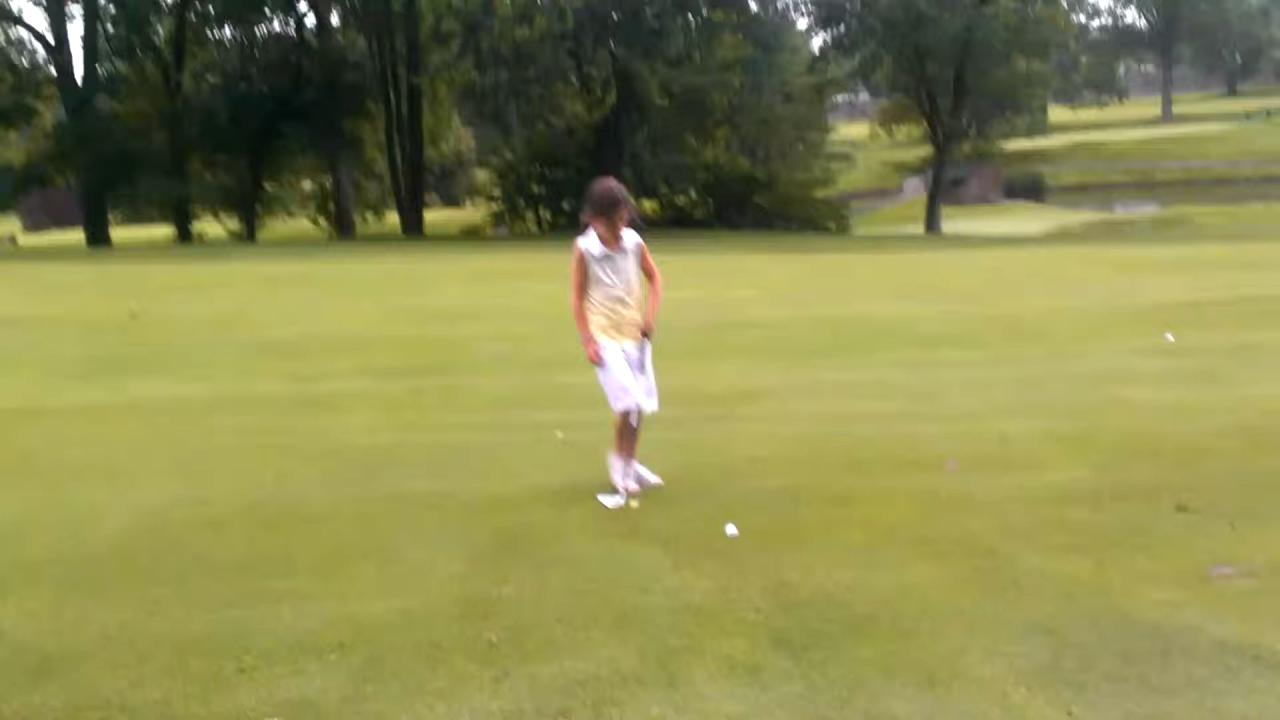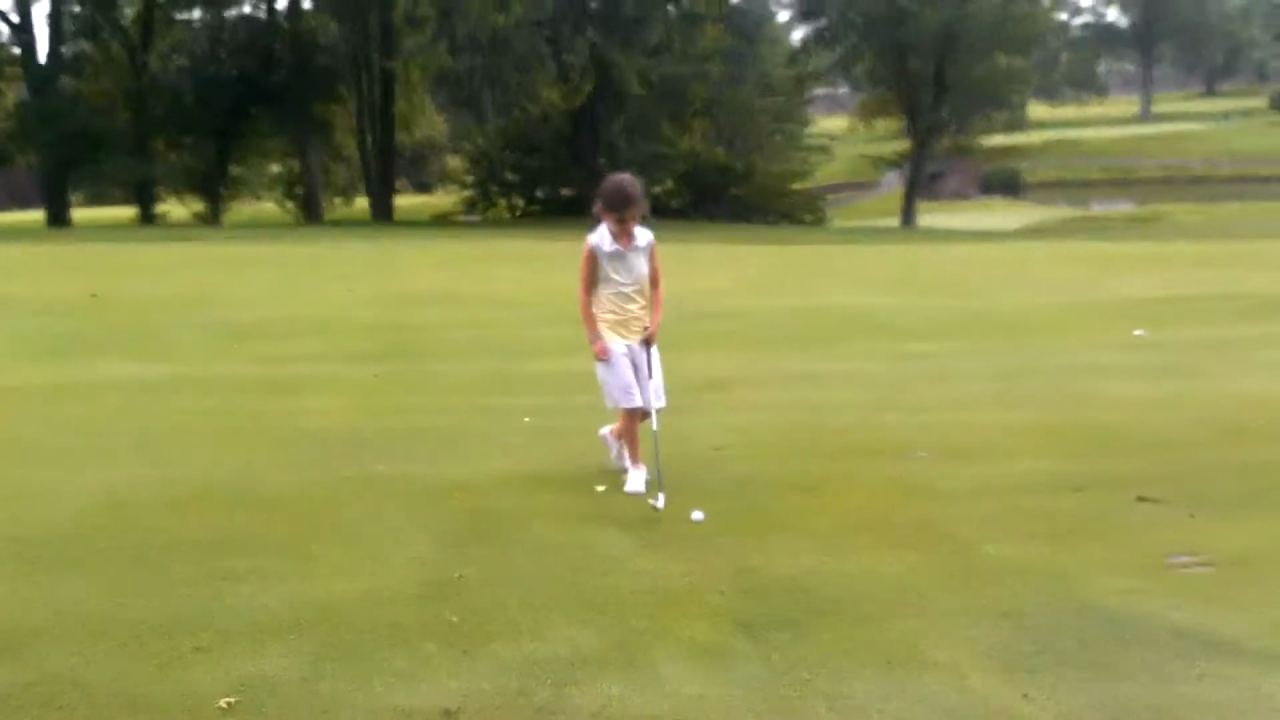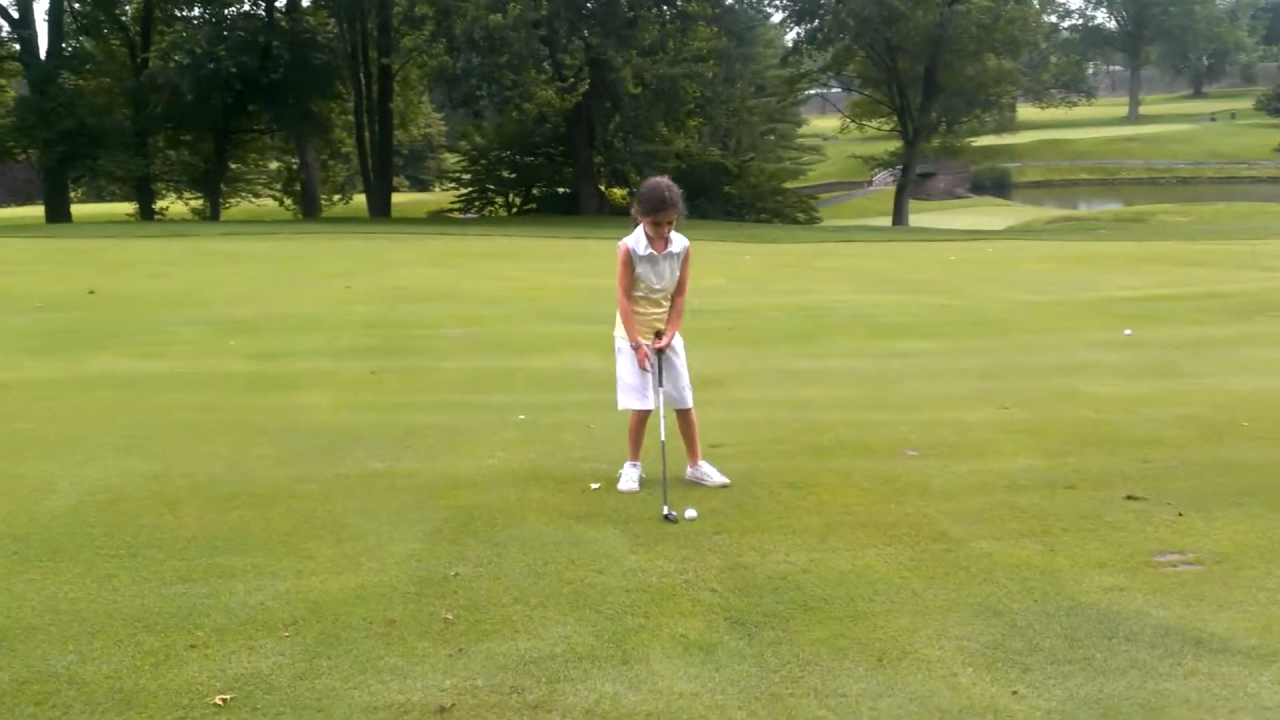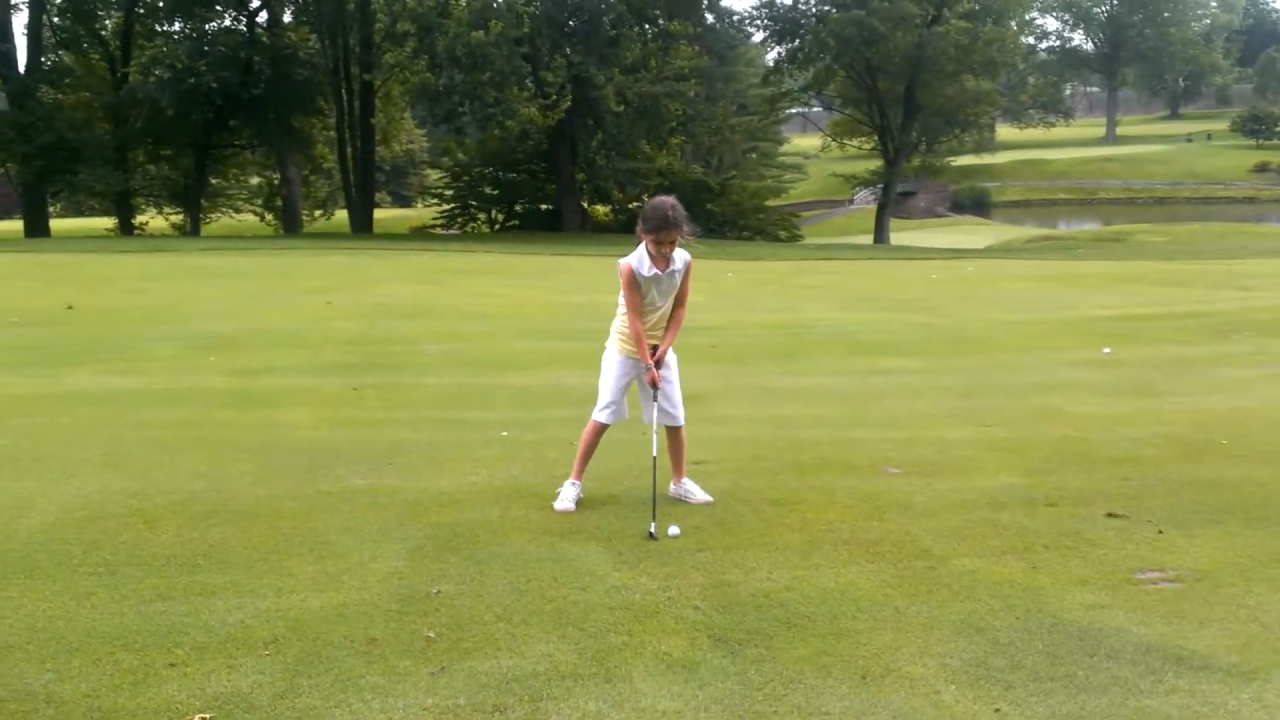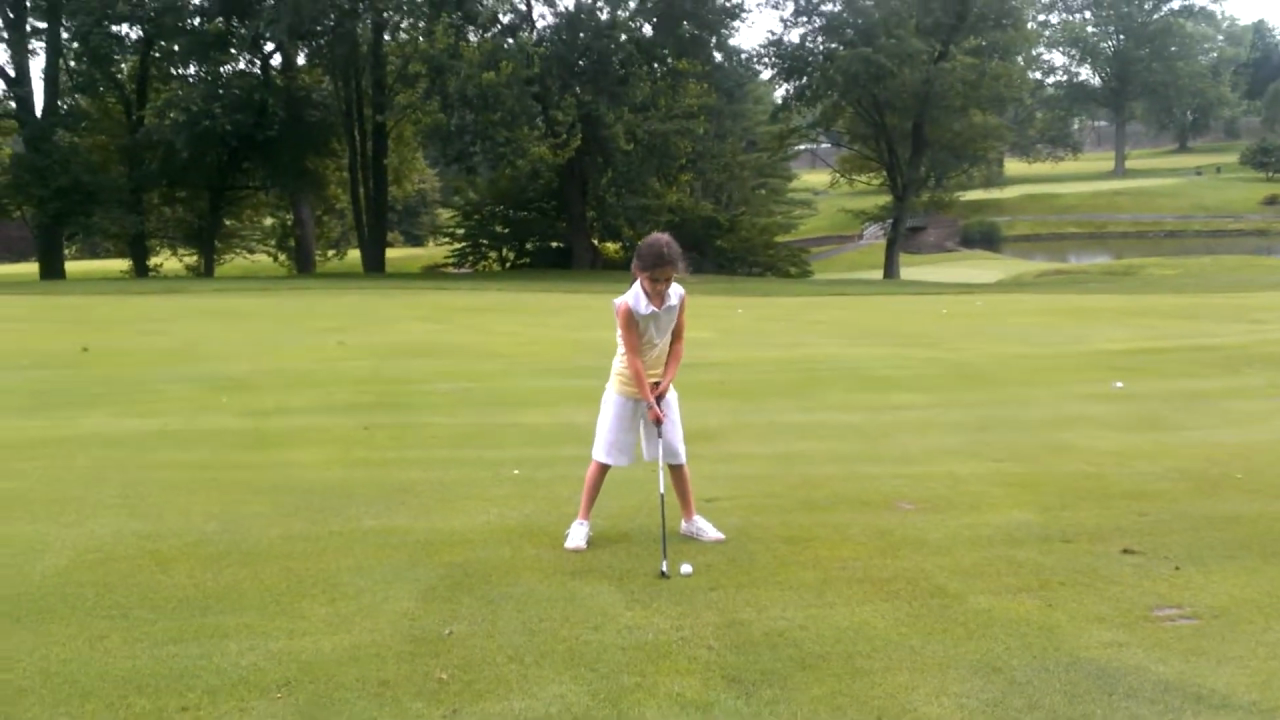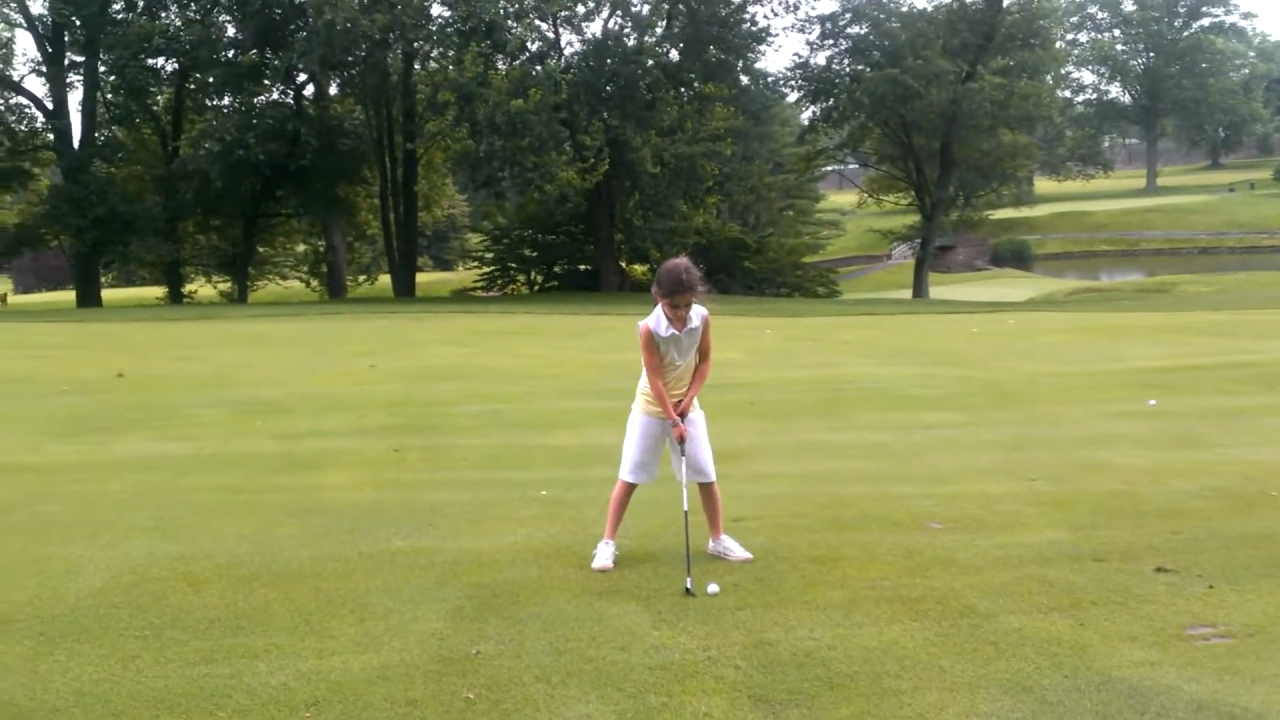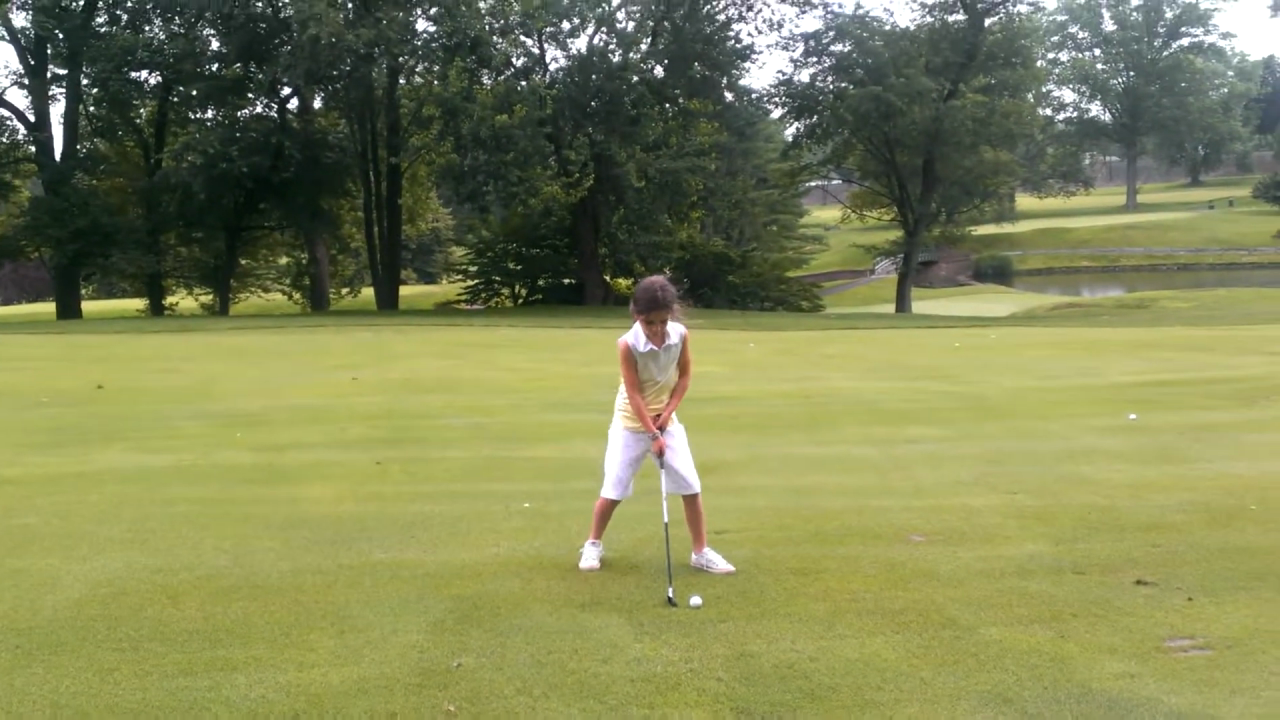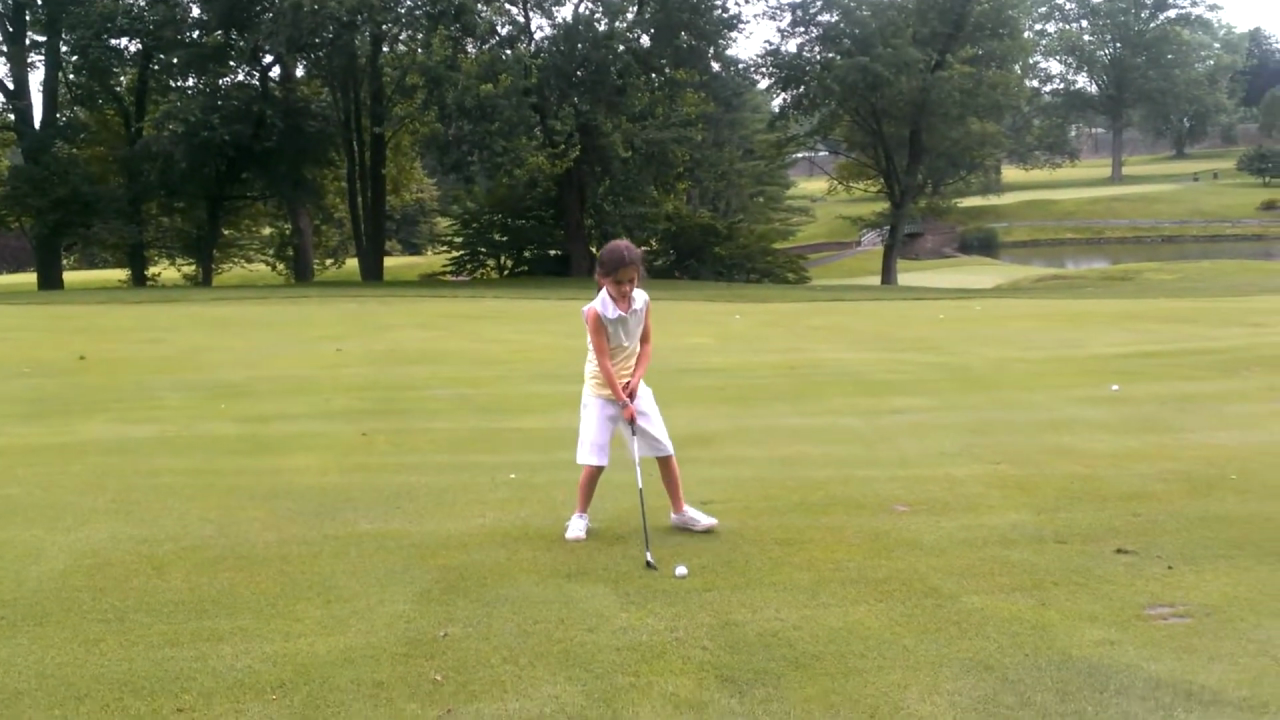
dt=0.3s
person 1, frame 1
left shoulder: (635, 242)
right shoulder: (584, 249)
left elbow: (654, 279)
right elbow: (577, 297)
left wrist: (650, 316)
right wrist: (588, 341)
left hip: (635, 337)
right hip: (605, 338)
left knee: (641, 405)
right knee: (627, 404)
left ankle: (627, 462)
right ankle: (621, 461)
person 1, frame 2
left shoulder: (647, 241)
right shoulder: (594, 246)
left elbow: (655, 285)
right elbow: (585, 294)
left wrist: (655, 322)
right wrist: (594, 338)
left hip: (640, 334)
right hip: (611, 335)
left knee: (651, 403)
right knee: (631, 404)
left ankle: (613, 434)
right ankle: (635, 466)
person 1, frame 3
left shoulder: (682, 246)
right shoulder: (628, 248)
left elbow: (680, 295)
right elbow: (624, 298)
left wrist: (668, 334)
right wrist: (636, 344)
left hip: (667, 334)
right hip: (633, 335)
left knee: (683, 401)
right knee: (640, 405)
left ankle: (695, 464)
right ankle: (632, 465)
person 1, frame 4
left shoulder: (684, 262)
right shoulder: (630, 267)
left elbow: (680, 307)
right elbow: (634, 319)
left wrist: (664, 346)
right wrist: (646, 363)
left hip: (660, 349)
right hip: (625, 348)
left knee: (675, 417)
right knee: (602, 417)
left ankle: (680, 481)
right ankle: (573, 482)
person 1, frame 5
left shoulder: (678, 297)
right shoulder: (627, 306)
left elbow: (677, 342)
right elbow: (633, 357)
left wrist: (666, 381)
right wrist: (648, 402)
left hip: (661, 387)
right hip: (625, 388)
left knee: (676, 456)
right knee: (603, 457)
left ankle: (690, 519)
right ankle: (581, 523)
person 1, frame 6
left shoulder: (702, 318)
right shoulder: (648, 328)
left elbow: (704, 361)
right elbow: (655, 378)
left wrist: (688, 399)
right wrist: (672, 420)
left hip: (687, 407)
right hip: (651, 409)
left knee: (706, 474)
right knee: (629, 476)
left ankle: (718, 539)
right ankle: (608, 543)
person 1, frame 7
left shoulder: (679, 336)
right shoulder: (627, 344)
left elbow: (684, 376)
right elbow: (633, 394)
left wrist: (666, 413)
right wrist: (651, 433)
left hip: (666, 422)
right hip: (630, 424)
left knee: (690, 488)
right knee: (613, 493)
left ankle: (701, 552)
right ankle: (593, 544)
person 1, frame 8
left shoulder: (642, 301)
right shoulder: (595, 312)
left elbow: (646, 343)
right elbow: (603, 361)
left wrist: (636, 379)
right wrist: (621, 402)
left hip: (634, 388)
right hip: (602, 392)
left knee: (664, 449)
right knee: (594, 461)
left ankle: (680, 511)
right ankle: (580, 516)
